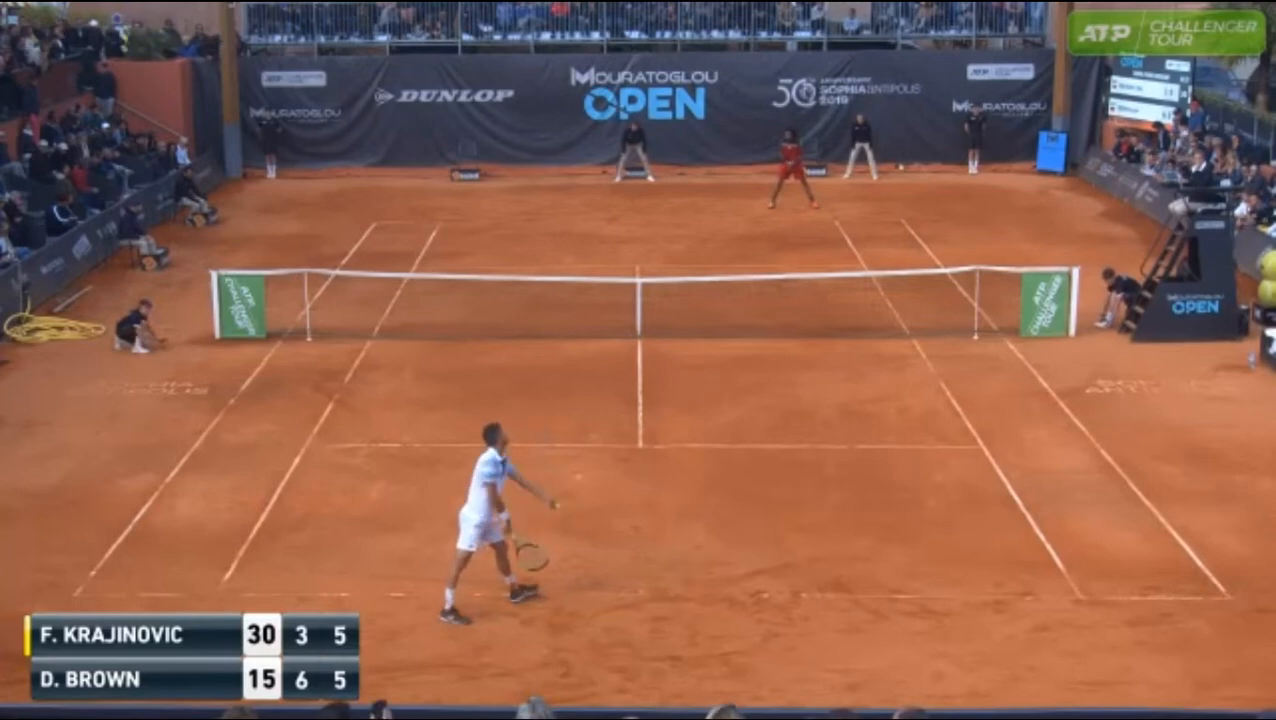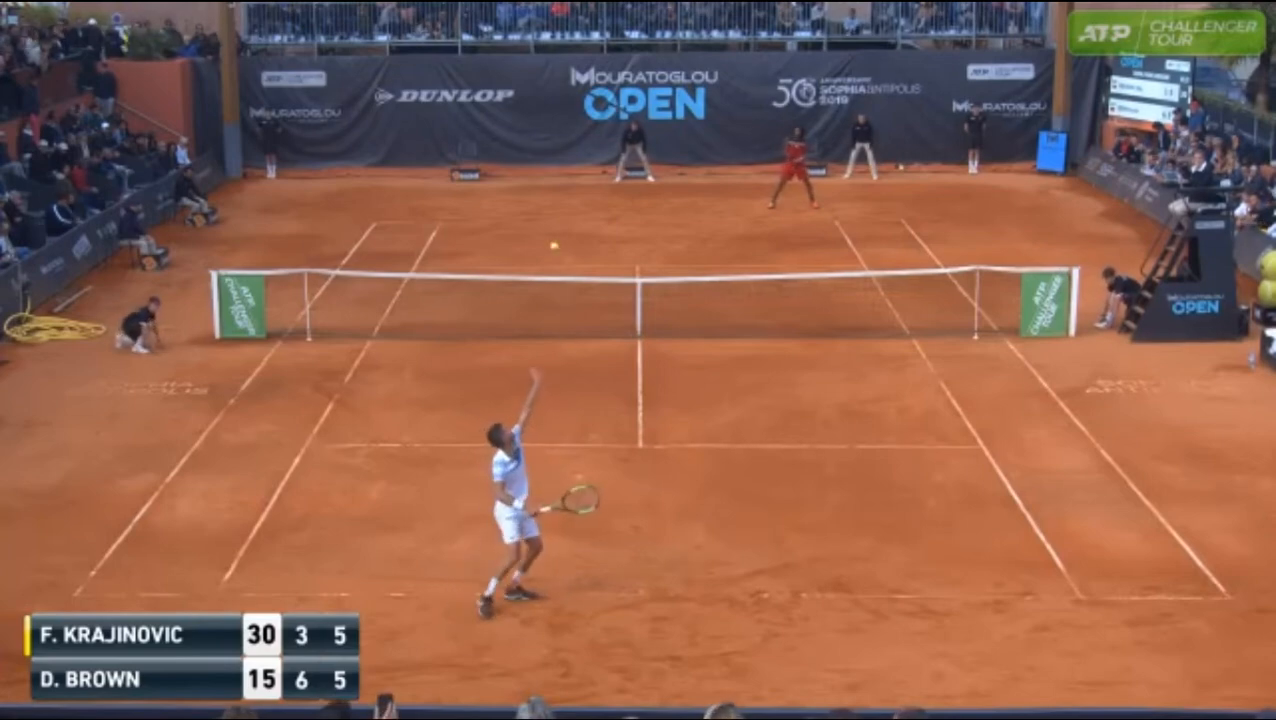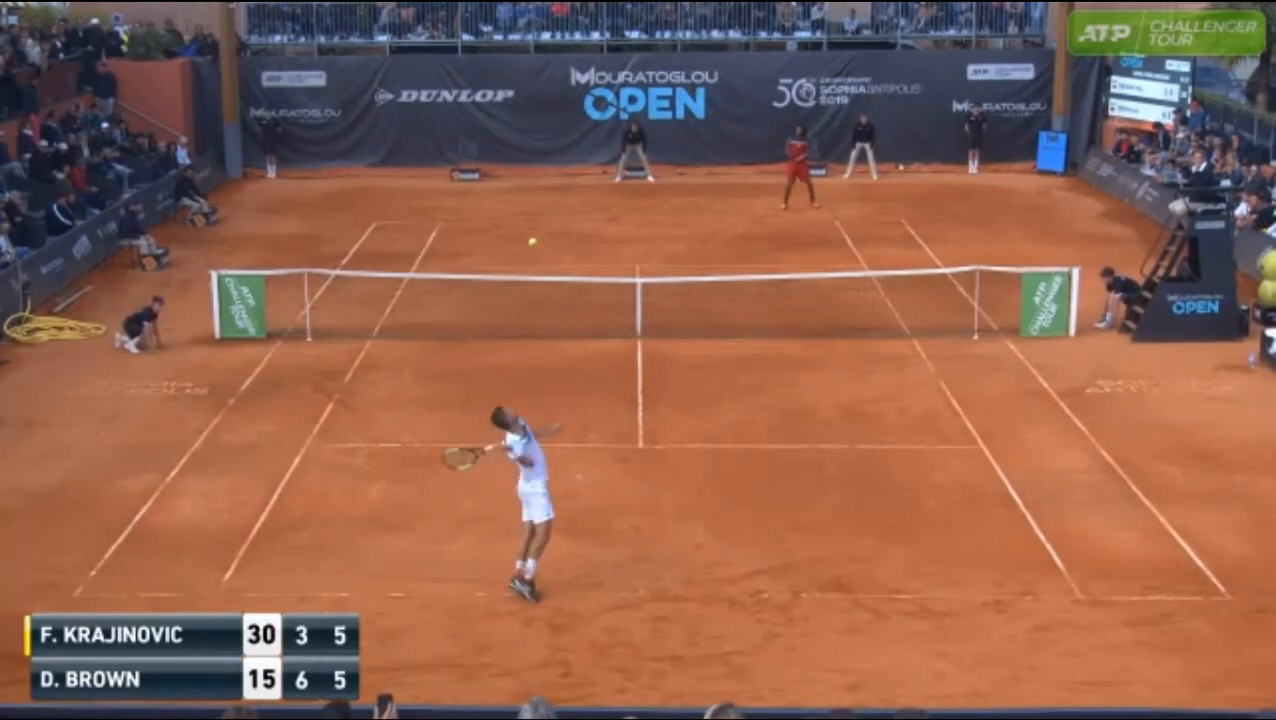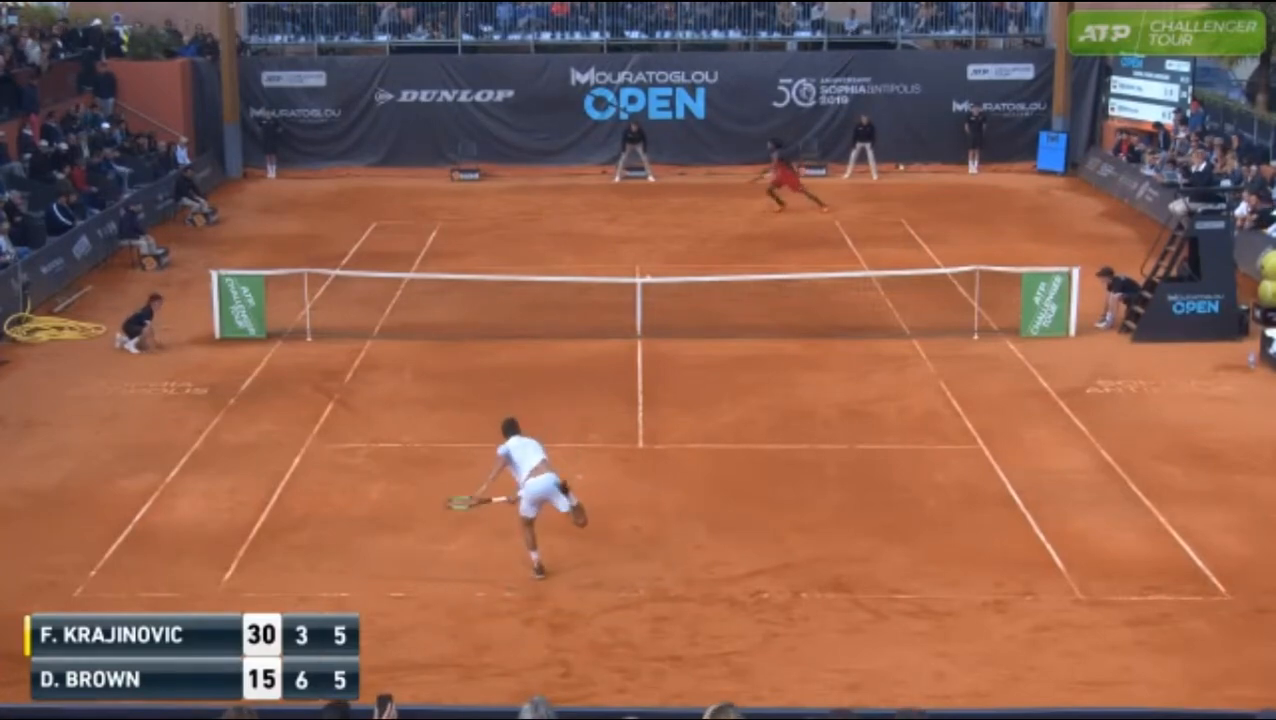
dt=0.5s
person 1, frame 1
left shoulder: (503, 460)
right shoulder: (487, 461)
left elbow: (522, 480)
right elbow: (492, 496)
left wrist: (544, 497)
right wrist: (505, 516)
left hip: (487, 518)
right hip: (473, 517)
left knee: (501, 548)
right knee: (462, 560)
left ankle: (515, 590)
right ankle: (448, 609)
person 1, frame 2
left shoulder: (515, 442)
right shoulder: (499, 462)
left elbow: (526, 410)
right elbow: (500, 495)
left wrist: (536, 384)
right wrist: (522, 505)
left hip: (521, 509)
right hip: (507, 512)
left knee: (536, 547)
right knee: (514, 556)
left ankle: (514, 588)
right ankle: (486, 596)
person 1, frame 3
left shoulder: (520, 424)
right shoulder: (513, 443)
left elbow: (533, 435)
right elbow: (530, 462)
left wrist: (549, 430)
left hip: (532, 486)
right hip: (534, 487)
left knee: (530, 534)
right knee: (544, 531)
left ankle: (519, 577)
right ankle: (527, 579)
person 1, frame 4
left shoulder: (506, 447)
right shoulder: (534, 443)
left elbow: (501, 463)
left wrist: (484, 486)
right wrist: (520, 494)
left hip: (532, 487)
right hip: (550, 480)
left knee: (527, 524)
right knee: (580, 521)
left ankle: (537, 566)
right ankle: (565, 492)
